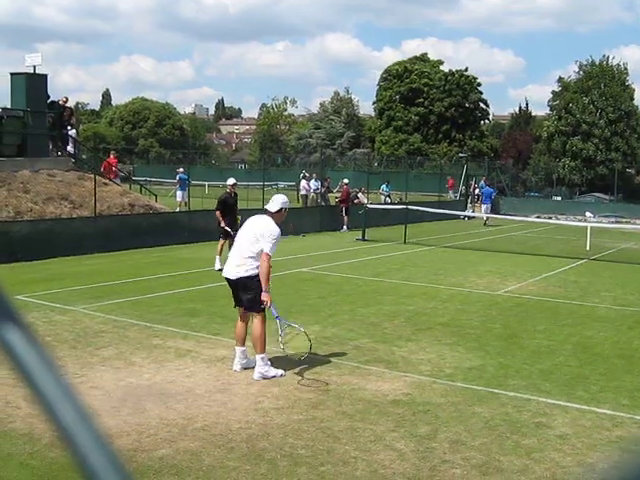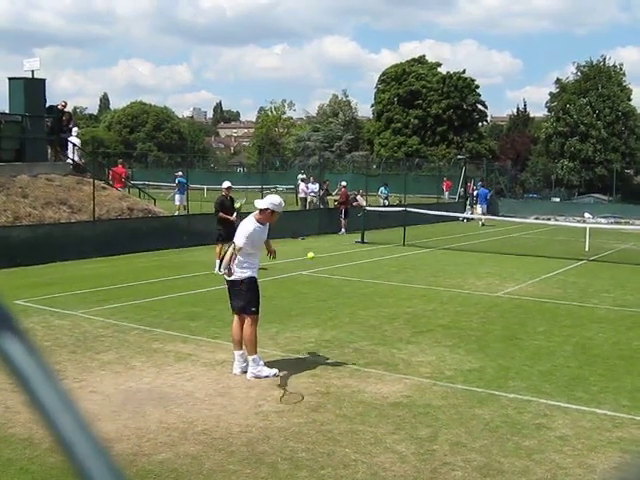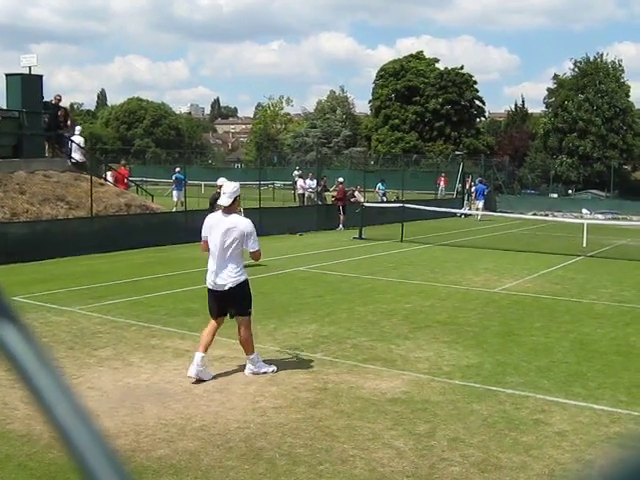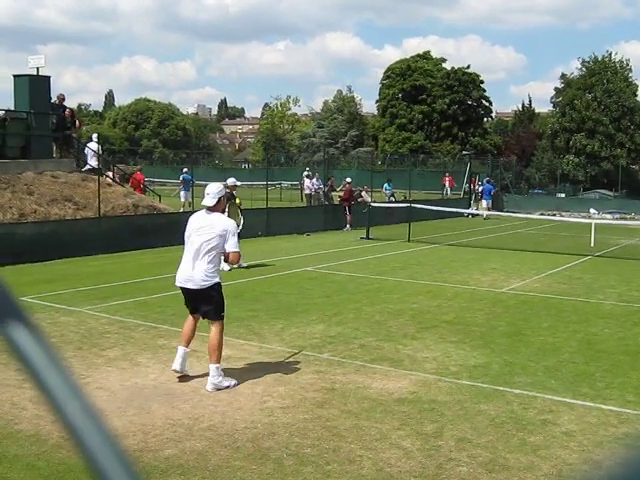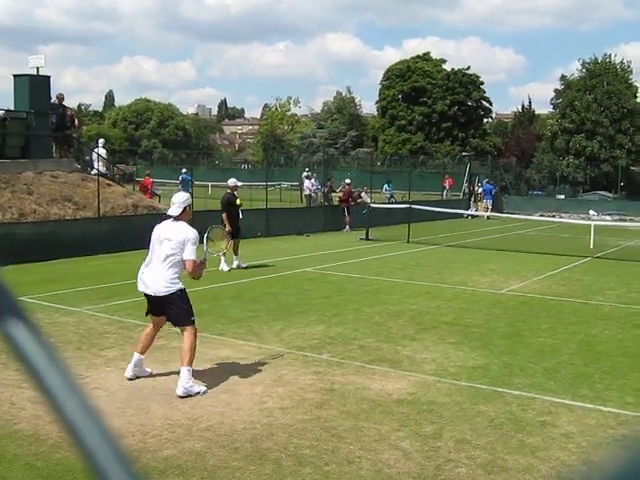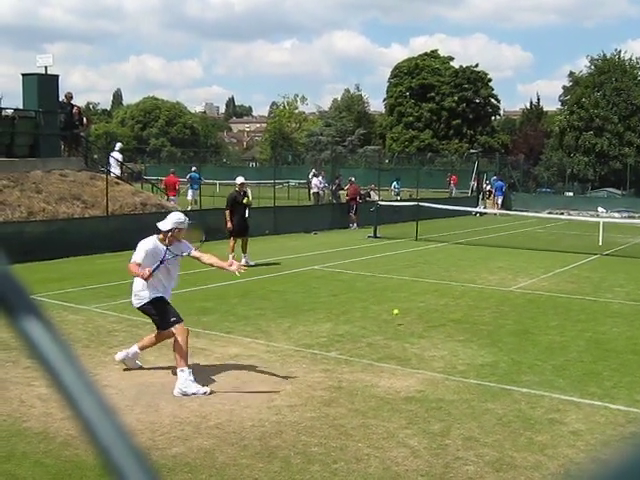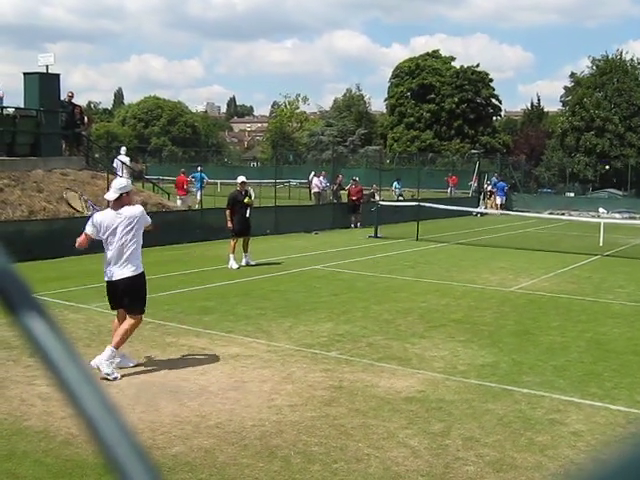
dt=0.7s
person 1, frame 1
left shoulder: (254, 219)
right shoulder: (273, 230)
right elbow: (265, 261)
right wrist: (265, 291)
left hip: (230, 271)
right hip: (247, 273)
left knee: (243, 314)
right knee: (258, 317)
left ankle: (240, 359)
right ankle: (262, 367)
person 1, frame 2
left shoulder: (261, 219)
right shoulder: (250, 229)
right elbow: (234, 250)
left wrist: (269, 246)
right wrist: (229, 262)
left hip: (242, 275)
right hip: (242, 276)
left knee: (239, 317)
right knee: (251, 319)
left ankle: (240, 363)
right ankle: (255, 367)
person 1, frame 3
left shoulder: (210, 219)
right shoulder: (245, 224)
left elbow: (205, 247)
right elbow: (256, 256)
left hip: (213, 280)
right hip: (235, 280)
left knee: (215, 321)
right knee: (243, 322)
left ankle: (197, 365)
right ankle: (253, 363)
person 1, frame 4
left shoulder: (194, 218)
right shoulder: (228, 224)
right elbow: (234, 259)
right wrist: (227, 255)
left hip: (185, 278)
right hip: (207, 281)
left knee: (194, 316)
right knee: (217, 325)
left ankle: (180, 360)
right ankle: (216, 377)
person 1, frame 5
left shoulder: (160, 227)
right shoulder: (190, 233)
right elbow: (190, 268)
left wrist: (195, 266)
right wrist: (199, 270)
left hip: (147, 283)
right hip: (168, 287)
left knee: (156, 324)
right knee: (189, 330)
left ankle: (135, 366)
right ankle: (186, 382)
person 1, frame 6
left shoulder: (179, 245)
right shoulder: (147, 245)
left elbow: (203, 258)
right elbow: (132, 266)
left wrist: (228, 265)
right wrist: (141, 273)
left hip: (160, 296)
right hip: (149, 297)
left knee: (163, 333)
right knee: (180, 331)
left ankle: (128, 354)
right ankle: (184, 383)
person 1, frame 7
left shoulder: (99, 218)
right shoulder: (137, 212)
left elbow: (81, 244)
right elbow: (149, 226)
left wrist: (85, 234)
left hip: (111, 275)
right hip: (132, 274)
left knee: (121, 315)
right knee: (134, 318)
left ankle: (116, 356)
right ankle: (105, 358)
